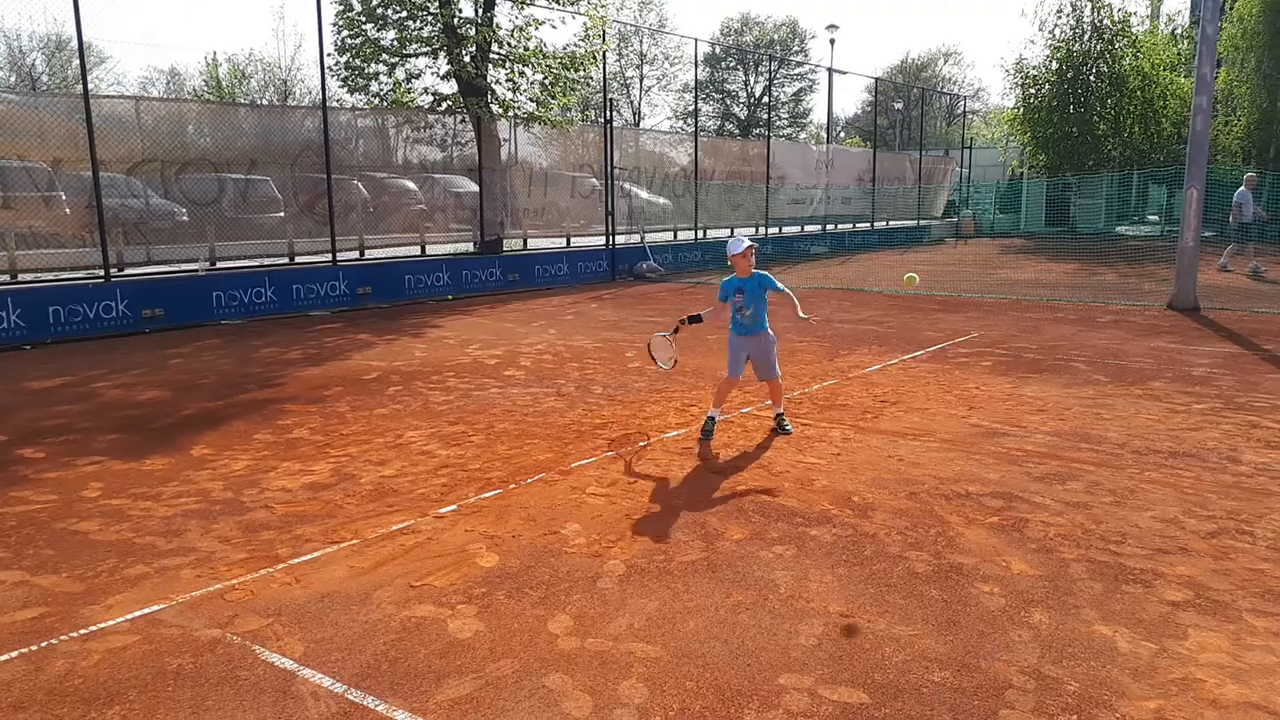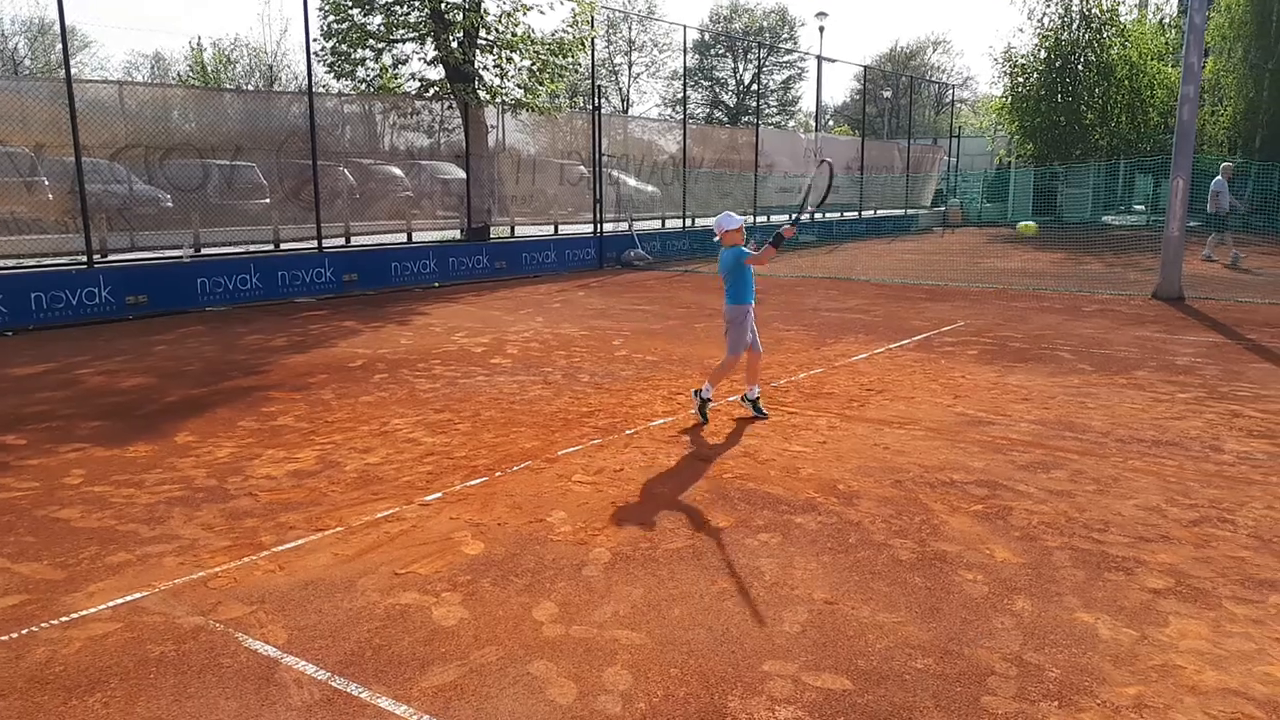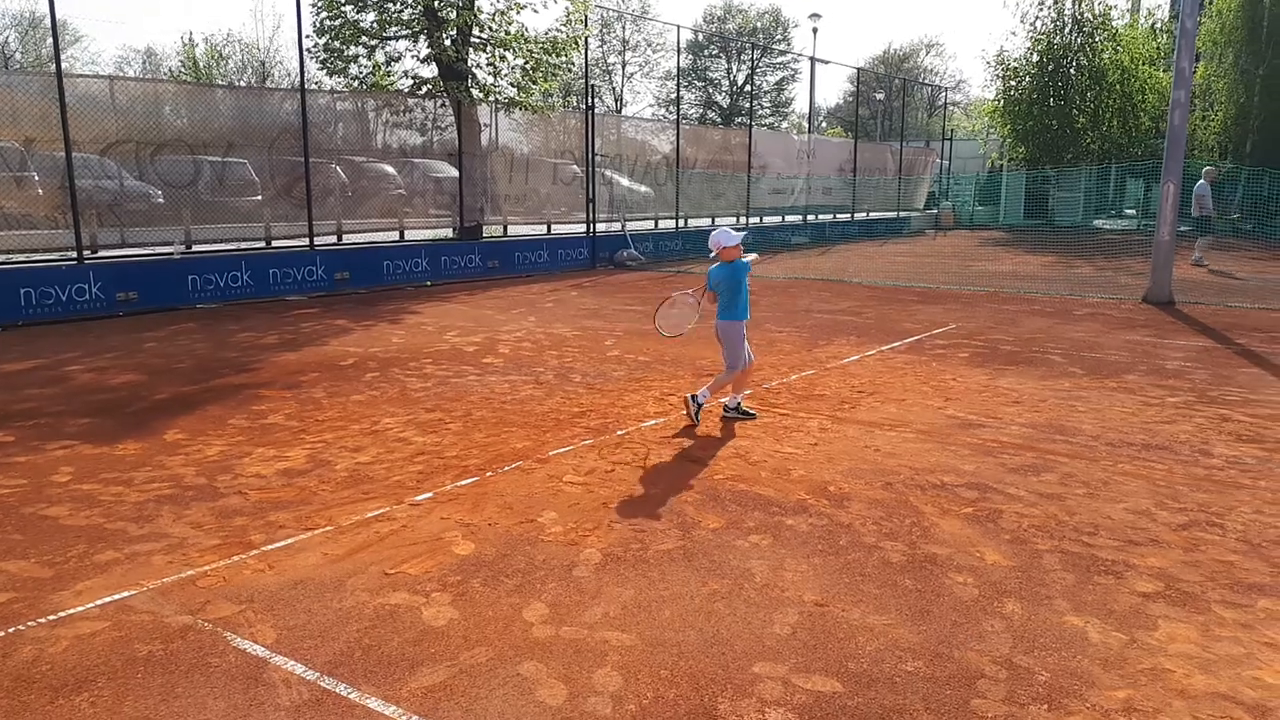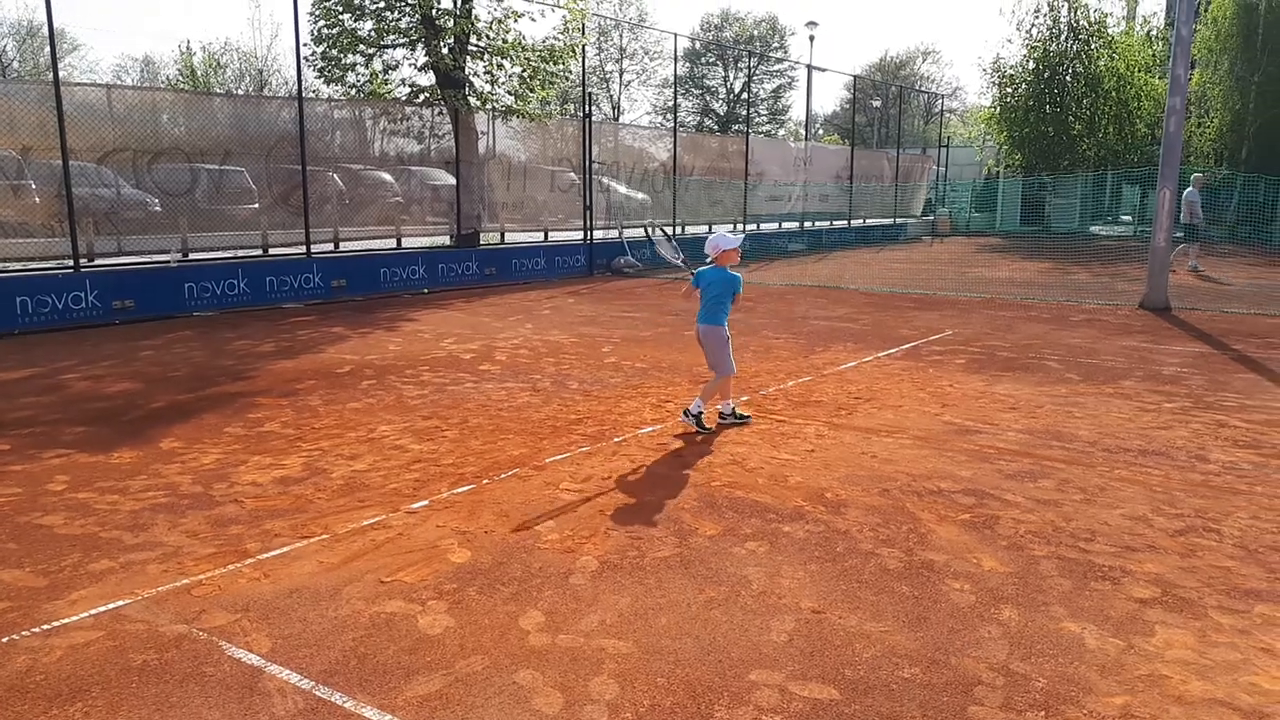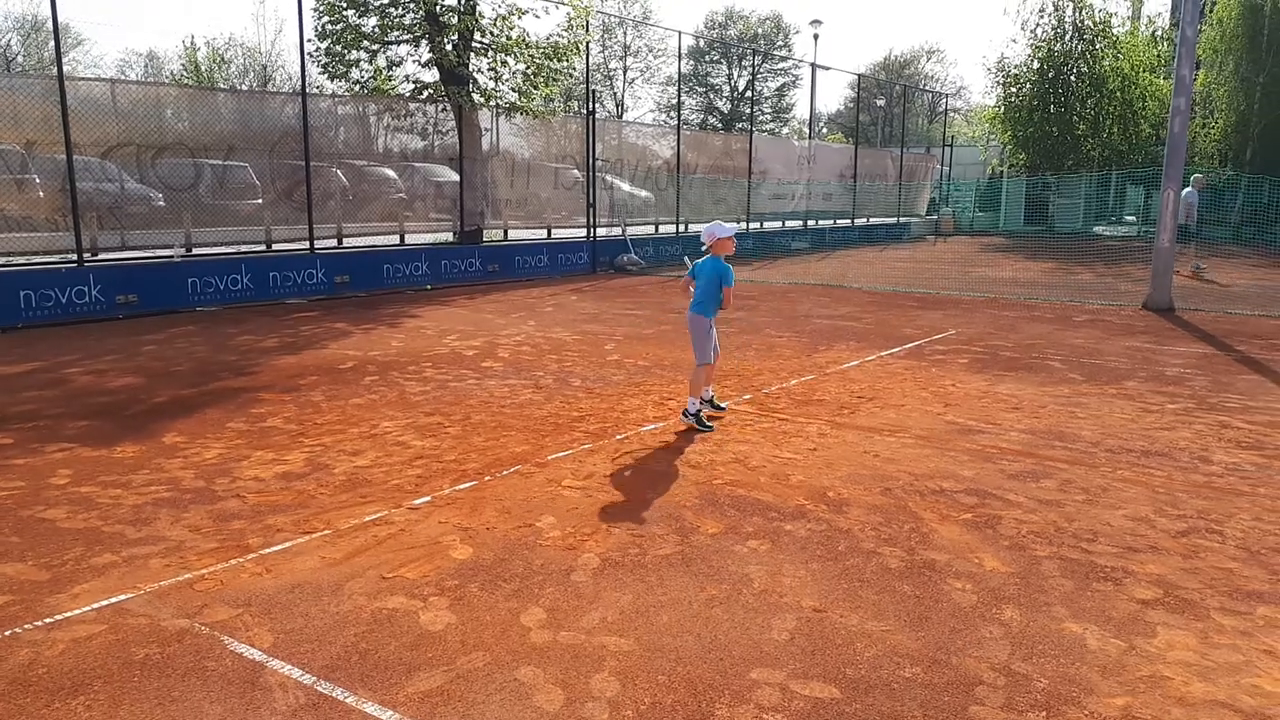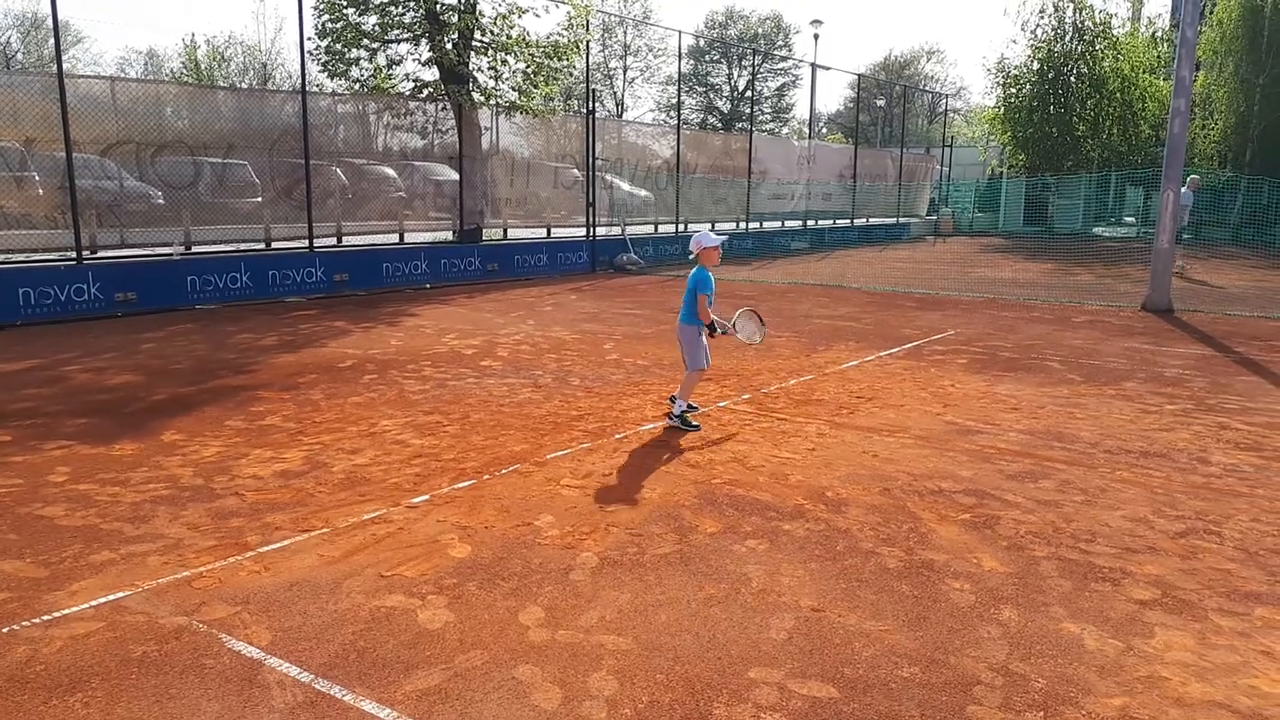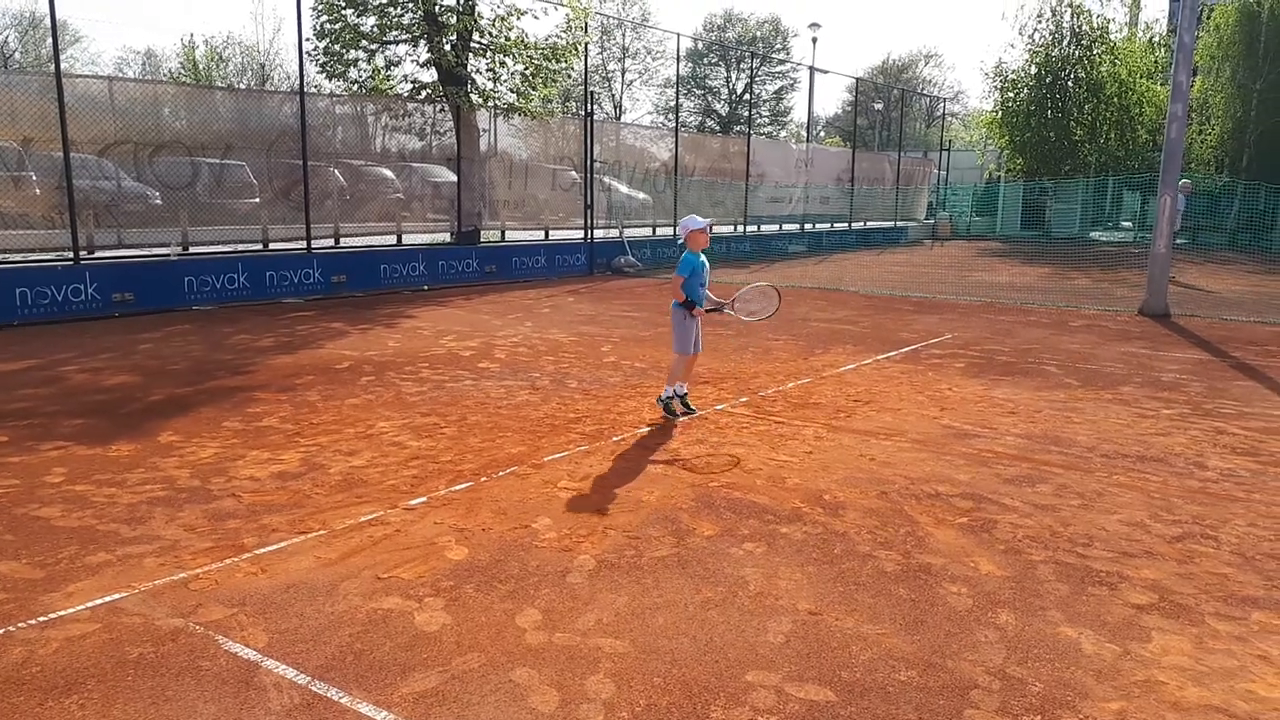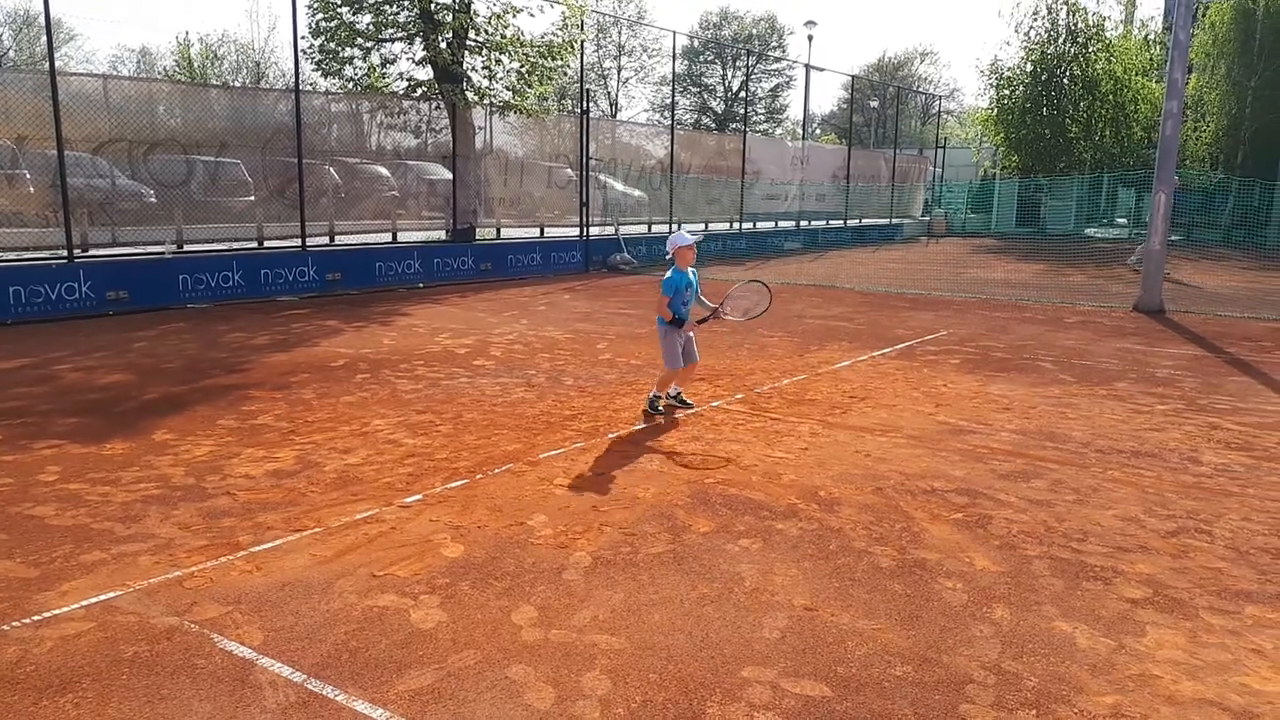
dt=0.2s
person 1, frame 1
left shoulder: (762, 278)
right shoulder: (727, 283)
left elbow: (787, 294)
right elbow: (718, 311)
left wrist: (799, 312)
right wrist: (694, 318)
left hip: (761, 337)
right hip: (738, 338)
left knee: (774, 379)
right knee: (732, 379)
left ankle: (779, 415)
right ankle: (712, 418)
person 1, frame 2
left shoulder: (725, 254)
right shoulder: (737, 253)
right elbow: (760, 259)
right wrist: (779, 237)
left hip: (743, 310)
right hip: (739, 311)
left knee: (755, 354)
right knee: (732, 359)
left ankle: (751, 396)
right ankle: (703, 395)
person 1, frame 3
left shoulder: (713, 272)
right shoulder: (739, 266)
right elbow: (752, 257)
right wrist: (748, 257)
left hip: (724, 323)
right hip: (733, 325)
left knee: (747, 365)
right knee: (733, 372)
left ankle: (733, 405)
right ankle: (698, 400)
person 1, frame 4
left shoulder: (702, 272)
right shoulder: (735, 278)
left elbow: (685, 293)
left hip: (702, 326)
right hip: (716, 329)
left knee: (726, 372)
right knee: (722, 375)
left ankle: (727, 411)
right ankle: (693, 412)
person 1, frame 5
left shoulder: (700, 263)
right shoulder: (725, 269)
left elbow: (684, 285)
right elbow: (727, 302)
left hip: (694, 315)
right hip: (703, 318)
left knee: (711, 359)
right knee: (703, 364)
left ankle: (706, 398)
right ankle: (691, 411)
person 1, frame 6
left shoulder: (697, 274)
right shoulder: (705, 278)
right elbow: (702, 309)
left wrist: (717, 322)
right wrist: (713, 328)
left hip: (692, 326)
right hip: (691, 328)
left knee: (702, 367)
right knee: (696, 371)
left ankle: (679, 398)
right ankle: (677, 414)
person 1, frame 7
left shoulder: (702, 258)
right shoulder: (688, 259)
right elbow: (674, 289)
left wrist: (716, 301)
right wrist: (692, 306)
left hip: (692, 312)
right hip: (683, 312)
left knee: (692, 355)
right knee: (683, 355)
left ankle: (680, 393)
right ankle: (666, 397)
person 1, frame 8
left shoulder: (692, 273)
right shoulder: (672, 278)
left elbow: (697, 297)
right elbow: (661, 308)
left wrist: (711, 307)
right wrist: (680, 323)
left hip: (684, 327)
right hip: (669, 328)
left knee: (692, 364)
right knee: (674, 369)
left ankle: (673, 394)
right ankle: (655, 396)
